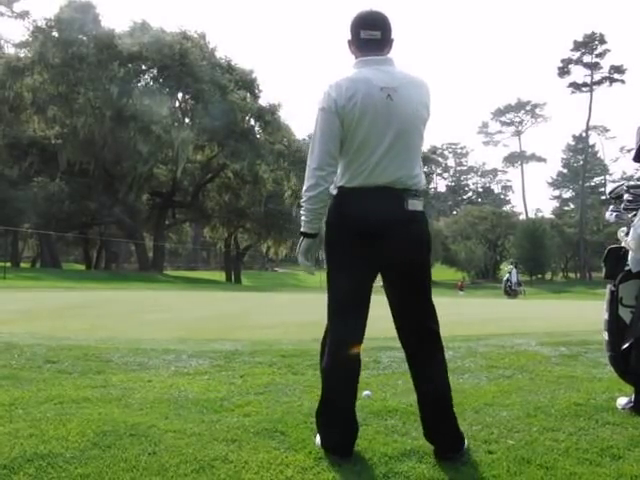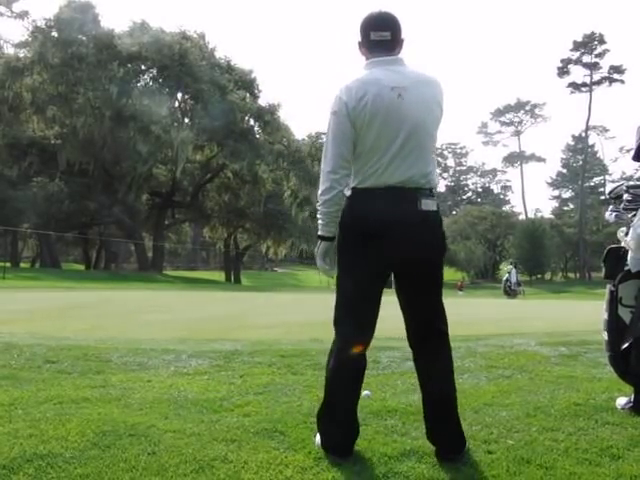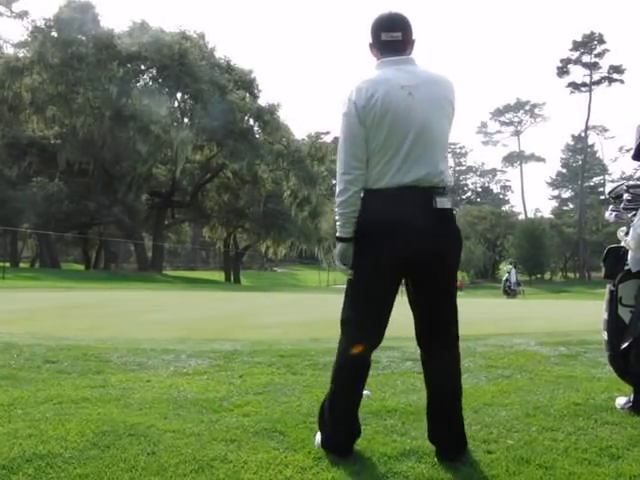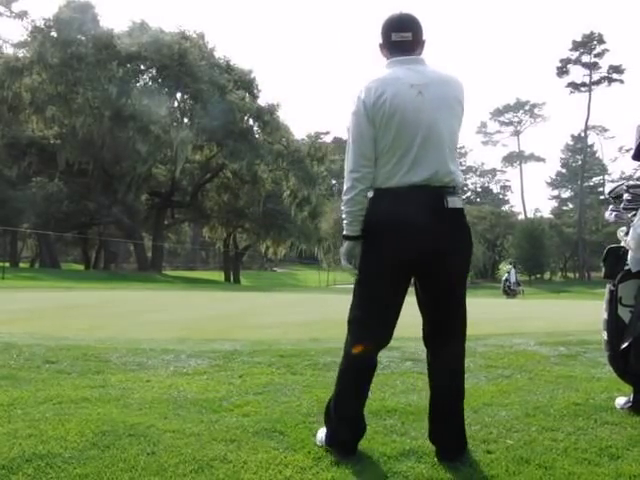
dt=0.1s
person 1, frame 1
left shoulder: (340, 91)
right shoulder: (418, 89)
left elbow: (320, 167)
left wrist: (310, 229)
left hip: (354, 214)
right hip: (405, 214)
left knee: (344, 327)
right knee: (420, 328)
left ankle: (337, 434)
right ankle: (446, 439)
person 1, frame 2
left shoulder: (351, 93)
right shoulder: (432, 88)
left elbow: (334, 169)
left wrist: (326, 232)
left hip: (366, 215)
right hip: (419, 214)
left knee: (352, 328)
right knee: (429, 330)
left ankle: (337, 434)
right ankle: (448, 439)
person 1, frame 3
left shoulder: (363, 93)
right shoulder: (443, 87)
left elbow: (350, 172)
left wrist: (344, 233)
left hip: (381, 216)
right hip: (434, 214)
left knee: (361, 327)
right knee: (439, 331)
left ankle: (337, 432)
right ankle: (450, 441)
person 1, frame 4
left shoulder: (373, 91)
right shoulder: (453, 87)
left elbow: (359, 170)
left wrist: (352, 231)
left hip: (391, 215)
right hip: (444, 214)
left knee: (368, 326)
right knee: (445, 331)
left ankle: (342, 430)
right ankle: (450, 441)
